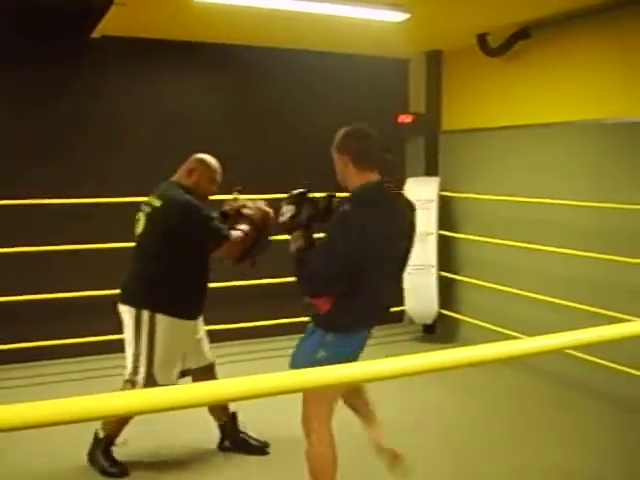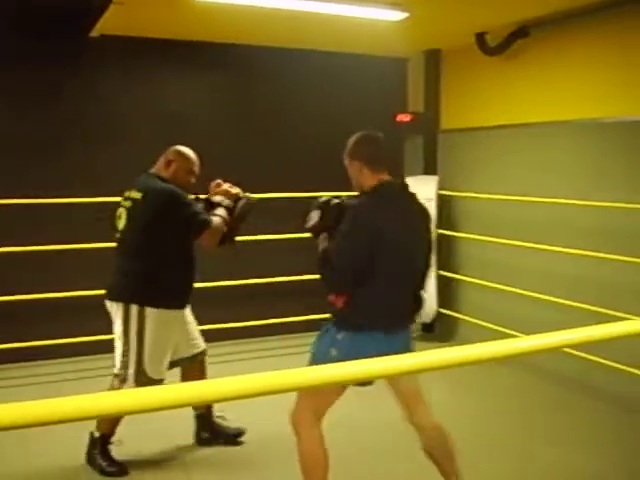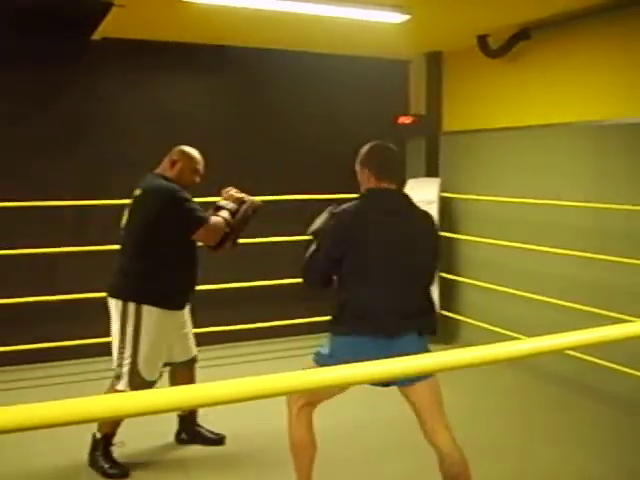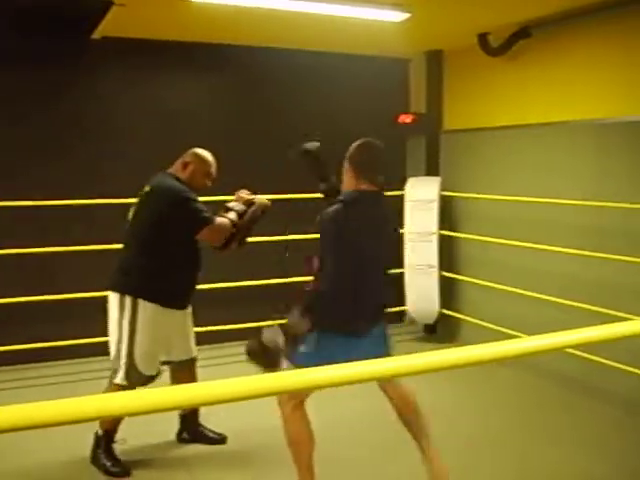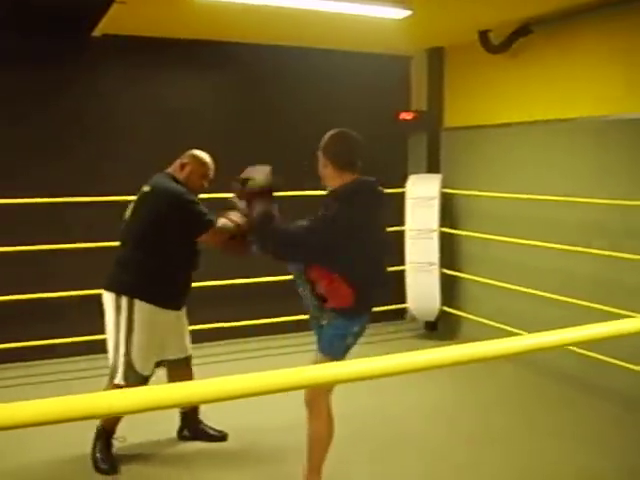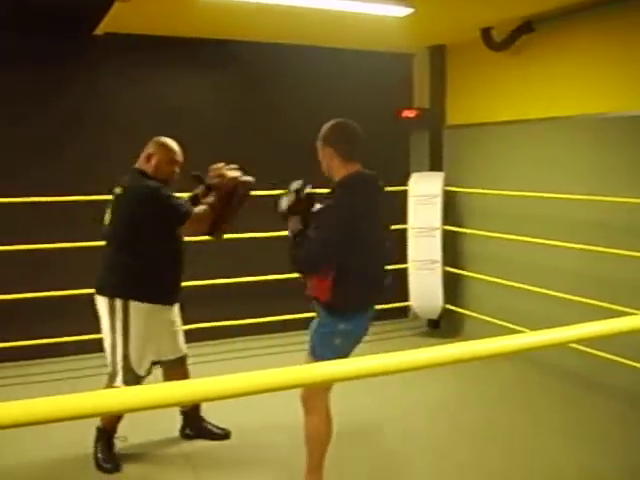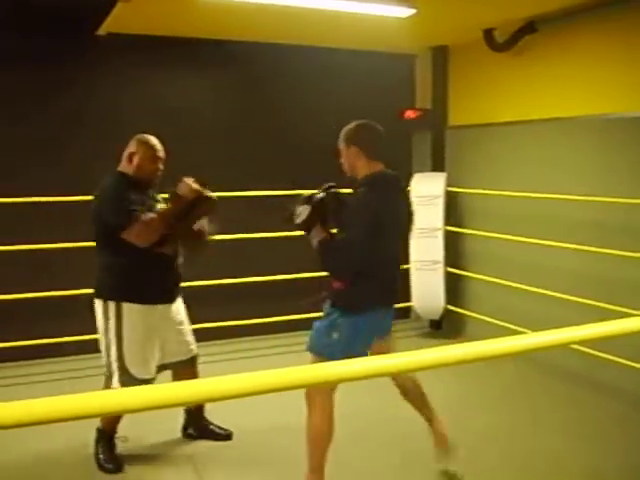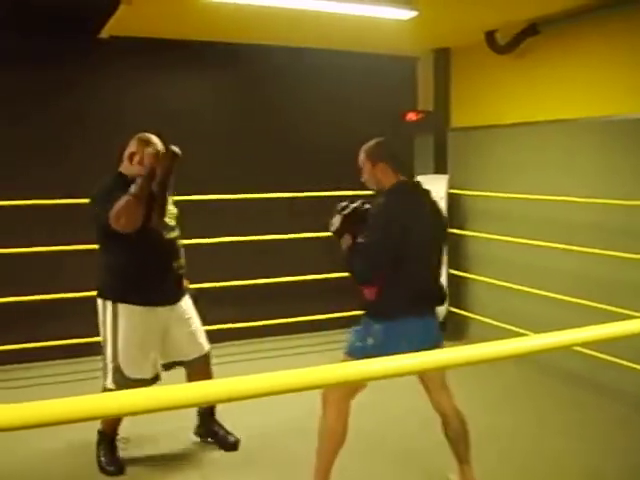
dt=0.2s
person 1, frame 1
left shoulder: (351, 218)
right shoulder: (401, 208)
left elbow: (313, 283)
left wrist: (297, 238)
left hip: (337, 327)
right hip: (364, 319)
left knee: (315, 422)
right knee: (341, 380)
right ankle: (377, 435)
person 1, frame 2
left shoulder: (364, 214)
right shoulder: (417, 210)
left elbow: (338, 280)
left wrist: (324, 235)
left hip: (354, 330)
right hip: (397, 328)
left knee: (304, 418)
right knee: (421, 416)
person 1, frame 3
left shoulder: (346, 218)
right shoulder: (424, 222)
left elbow: (314, 277)
left wrist: (319, 238)
left hip: (356, 338)
right hip: (408, 337)
left knee: (298, 405)
right knee: (439, 433)
person 1, frame 4
left shoulder: (337, 218)
right shoulder: (378, 212)
left elbow: (332, 287)
left hip: (334, 332)
right hip: (371, 325)
left knee: (290, 401)
right knee: (396, 393)
person 1, frame 5
left shoulder: (337, 216)
right shoulder: (365, 195)
left elbow: (281, 244)
left wrist: (258, 201)
left hip: (343, 311)
right hip: (345, 296)
left knee: (316, 398)
person 1, frame 6
left shoulder: (342, 206)
right shoulder: (369, 190)
left elbow: (306, 262)
left wrist: (294, 222)
right wrist: (310, 221)
left hip: (342, 311)
right hip: (358, 294)
left knee: (313, 397)
person 1, frame 7
left shoulder: (367, 200)
right shoulder: (393, 193)
left elbow: (343, 264)
left wrist: (315, 231)
right wrist: (341, 215)
left hip: (353, 310)
right hip: (379, 303)
left knee: (318, 396)
right knee: (395, 368)
right ankle: (438, 433)
person 1, frame 8
left shoulder: (387, 209)
right shoulder: (429, 205)
left elbow: (365, 270)
left wrist: (346, 236)
left hip: (388, 321)
right hip: (424, 317)
left knee: (335, 397)
right knee: (443, 400)
person 2, frame 1
left shoulder: (168, 198)
right shoulder: (184, 205)
left elbow: (191, 242)
right elbow: (227, 249)
right wrist: (251, 223)
left hip: (179, 308)
right hip: (153, 308)
left knee: (204, 370)
right knee: (142, 383)
left ankle: (231, 434)
right ankle: (101, 446)
person 2, frame 2
left shoulder: (144, 190)
right shoulder: (166, 196)
left elbow: (189, 224)
right elbow: (210, 236)
left wrist: (212, 202)
right wrist: (224, 205)
left hip: (166, 300)
right hip: (141, 303)
left knee: (194, 357)
right knee: (132, 379)
left ankle: (207, 426)
right ankle: (97, 446)
person 2, frame 3
left shoulder: (155, 192)
right shoulder: (166, 194)
left elbow: (196, 228)
right elbow: (210, 234)
left wrist: (222, 208)
right wrist: (229, 208)
left hip: (168, 299)
right hip: (141, 302)
left knee: (184, 362)
right knee: (131, 379)
left ankle: (188, 426)
right ankle: (100, 448)
person 2, frame 4
left shoulder: (167, 191)
right shoulder: (173, 193)
left elbow: (205, 231)
right elbow: (214, 234)
left wrist: (234, 210)
right wrist: (238, 209)
left hip: (170, 297)
right hip: (140, 298)
left knee: (184, 361)
right knee: (129, 374)
left ankle: (190, 425)
right ankle: (102, 445)
person 2, frame 5
left shoulder: (163, 191)
right shoulder: (174, 196)
left elbow: (198, 232)
right elbow: (216, 236)
left wrist: (231, 216)
right wrist: (241, 212)
left hip: (163, 296)
right hip: (135, 297)
left knee: (180, 360)
right knee: (128, 375)
left ankle: (190, 423)
right ankle: (103, 441)
person 2, frame 6
left shoulder: (144, 189)
right shoulder: (145, 192)
left elbow: (181, 216)
right elbow: (194, 223)
left wrist: (206, 191)
right wrist: (219, 193)
left hip: (157, 295)
right hip: (128, 298)
left knee: (175, 359)
right knee: (126, 375)
left ankle: (192, 421)
right ankle: (104, 440)
person 2, frame 7
left shoulder: (143, 191)
right shoulder: (115, 193)
right elbow: (143, 236)
left wrist: (189, 233)
right wrist: (179, 203)
left hip: (164, 297)
right hip: (125, 301)
left knee: (185, 358)
right knee: (125, 377)
left ankle: (195, 421)
right ankle: (104, 440)
person 2, frame 8
left shoulder: (156, 188)
right shoulder: (111, 192)
right elbow: (126, 222)
left wrist: (178, 273)
right wrist: (147, 176)
left hip: (173, 298)
right hip: (128, 302)
left knee: (199, 357)
right knee: (123, 379)
left ankle: (207, 422)
right ankle: (106, 442)
